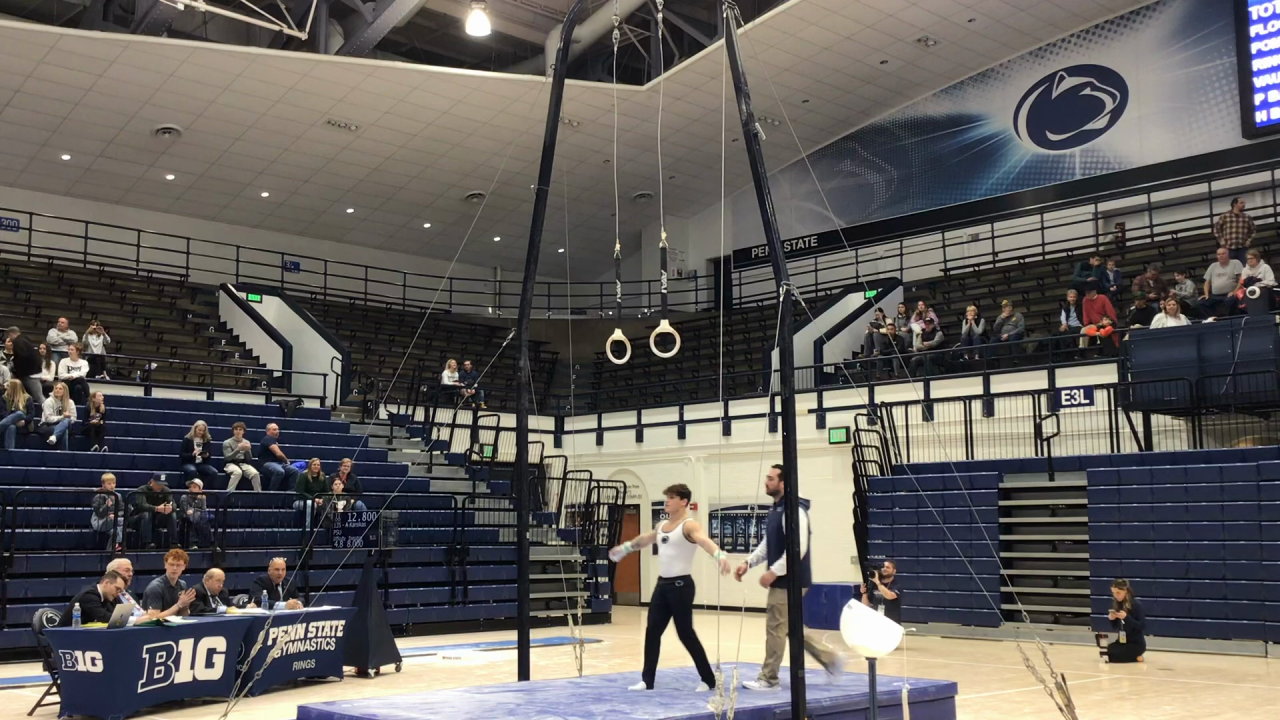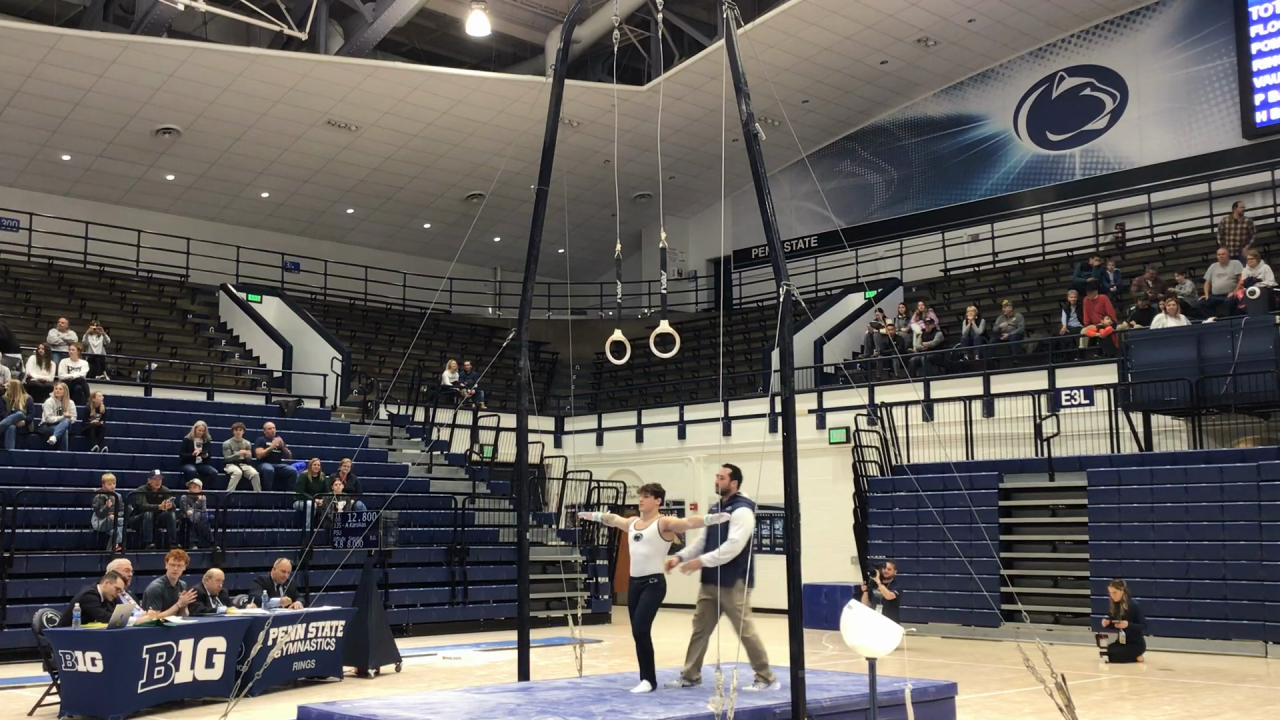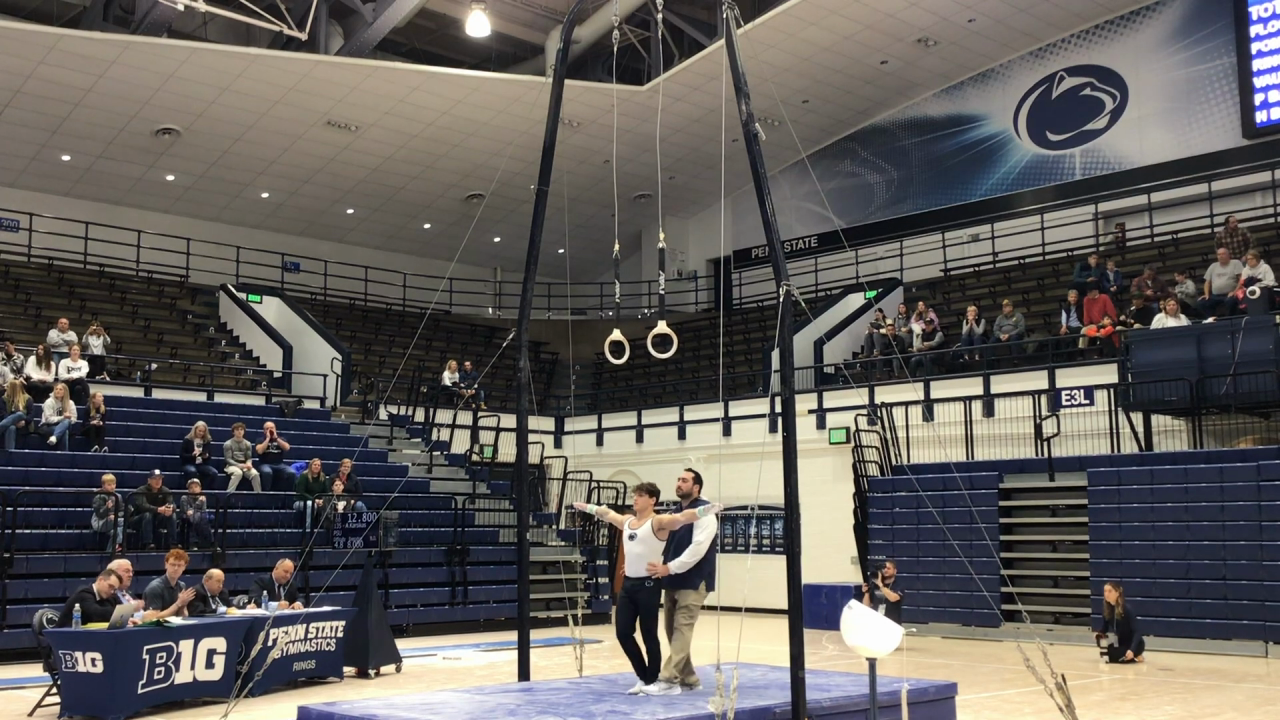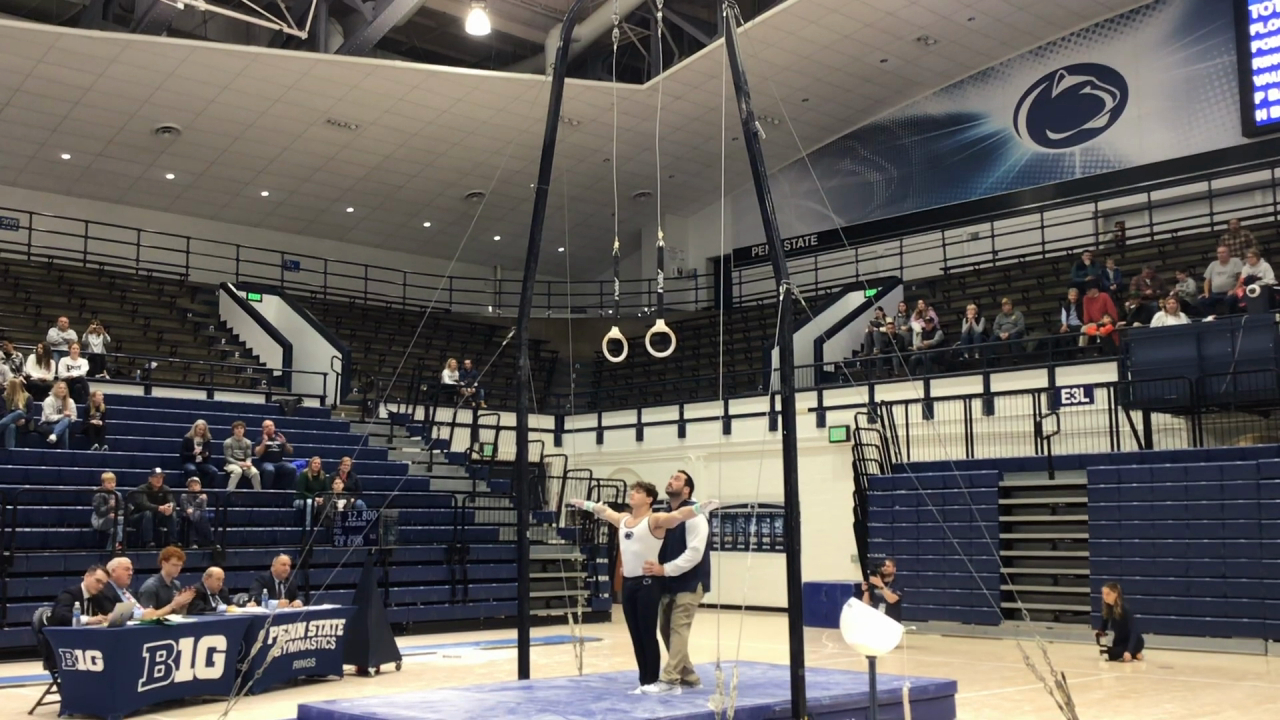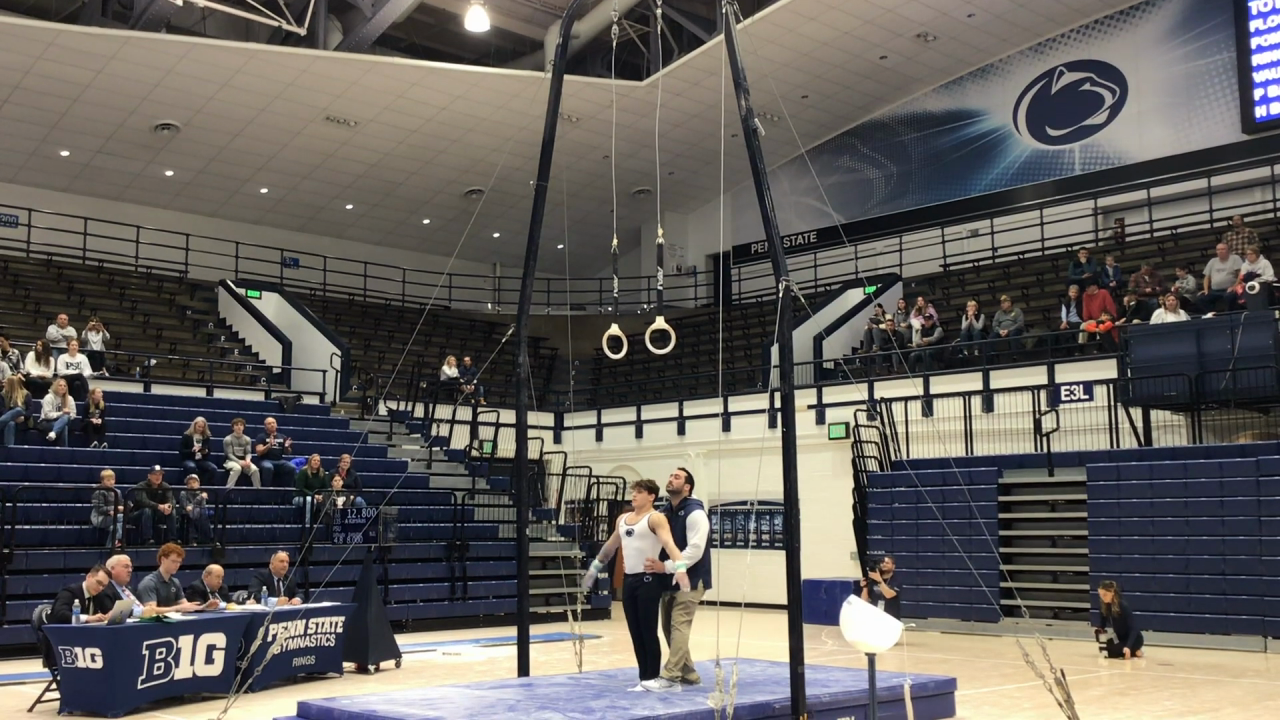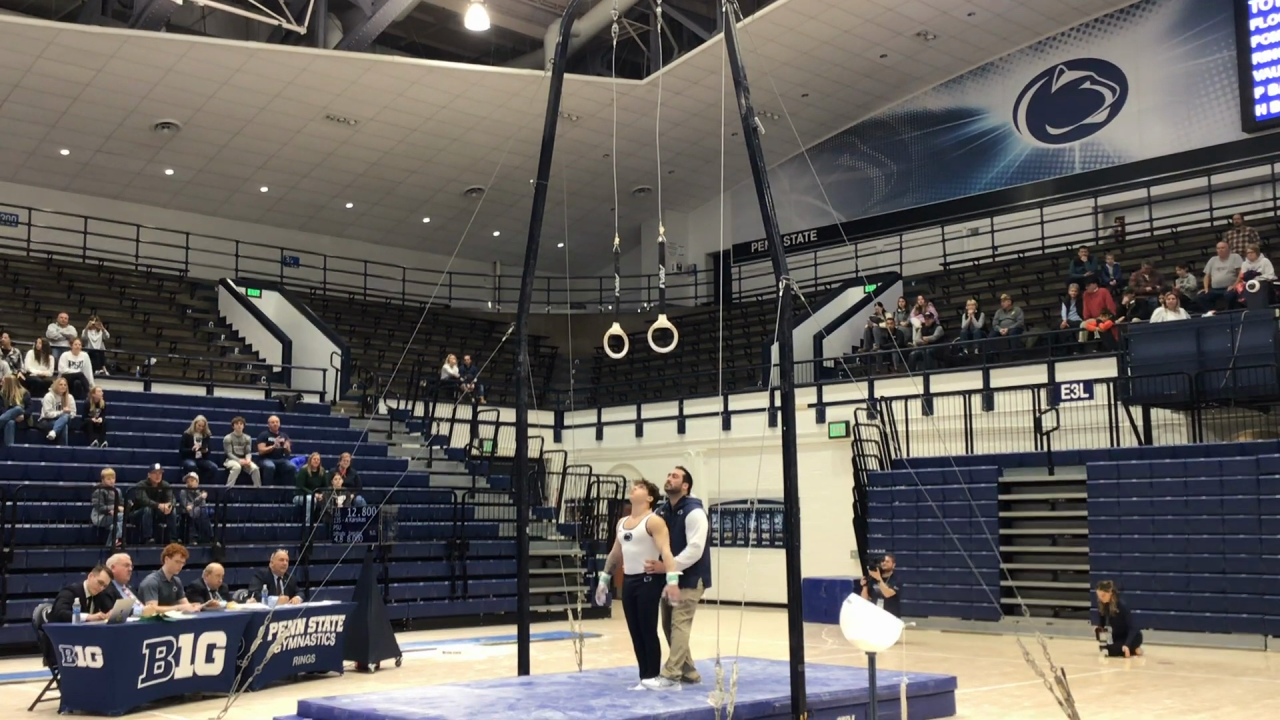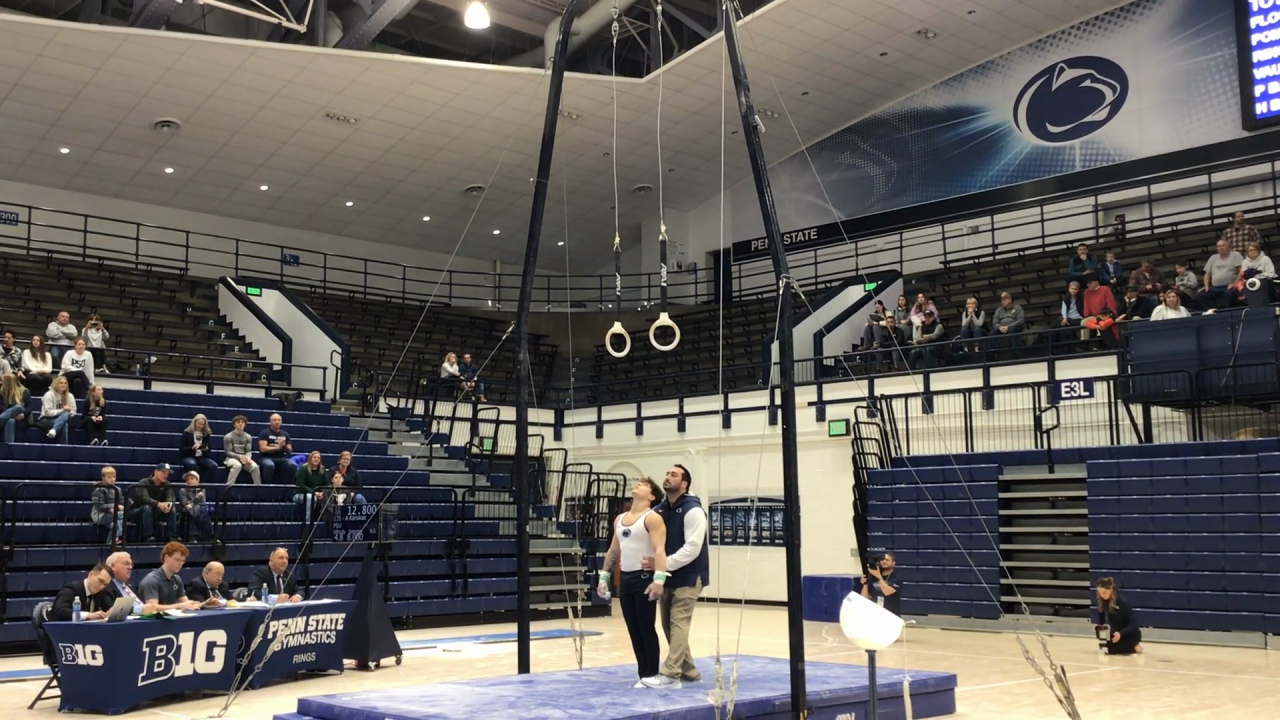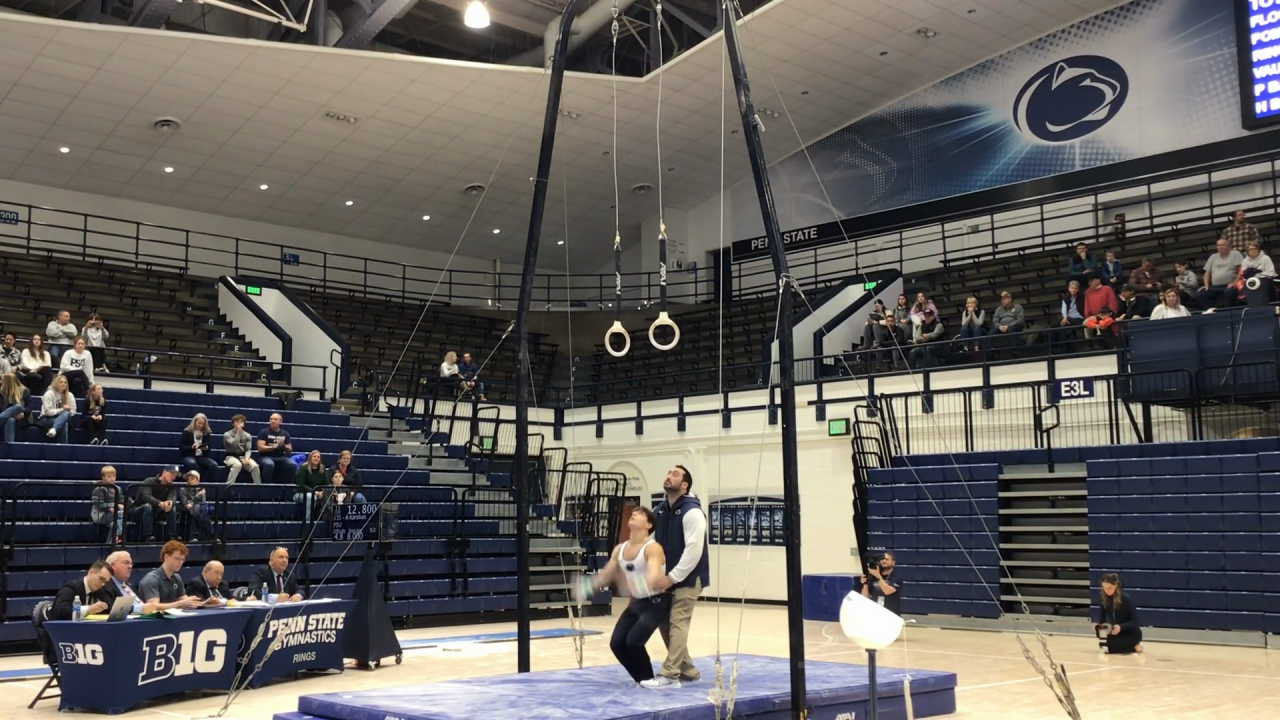
dt=0.5s
person 1, frame 1
right shoulder: (775, 509)
left elbow: (798, 548)
right elbow: (768, 544)
left wrist: (774, 572)
right wrist: (748, 563)
left hip: (789, 579)
right hip: (784, 579)
left knee: (775, 627)
right knee: (781, 625)
left ankle: (768, 678)
right ankle: (830, 658)
person 1, frame 2
left shoulder: (741, 511)
right shoulder: (716, 509)
left elbow: (732, 547)
right elbow: (703, 540)
left wrist: (701, 561)
right wrist: (680, 557)
left hip: (734, 580)
right hip: (712, 580)
left knee: (744, 629)
right knee: (700, 626)
left ankle: (766, 678)
right ankle: (690, 676)
person 1, frame 3
left shoulder: (704, 514)
right shoulder: (673, 514)
left elbow: (697, 549)
left wrist: (669, 568)
left hip: (695, 582)
right hip: (674, 582)
left knee: (682, 628)
right knee: (673, 629)
left ankle: (668, 681)
right ankle: (688, 679)
person 1, frame 4
left shoulder: (693, 516)
left elbow: (694, 554)
right elbow: (657, 548)
left wrist: (664, 569)
right wrist: (649, 566)
left hip: (690, 583)
right hip: (669, 584)
left knee: (678, 629)
right knee: (666, 628)
left ankle: (670, 680)
right ankle: (688, 676)
person 1, frame 5
left shoulder: (695, 513)
right shoulder: (664, 513)
left elbow: (695, 551)
left wrist: (666, 566)
right wrist: (645, 562)
left hip: (690, 580)
left knee: (679, 626)
right knee: (669, 627)
left ankle: (670, 677)
right ankle: (688, 674)
person 1, frame 6
left shoulder: (694, 512)
right shoulder: (662, 511)
left elbow: (695, 550)
right wrist: (649, 562)
left hip: (689, 579)
left knee: (679, 626)
right knee: (669, 626)
left ankle: (671, 676)
right ankle: (688, 672)
person 1, frame 7
left shoulder: (692, 510)
right shoulder: (660, 509)
left elbow: (692, 548)
left wrist: (663, 563)
right wrist: (641, 559)
left hip: (688, 577)
right hip: (667, 578)
left knee: (678, 624)
right knee: (669, 626)
left ankle: (670, 674)
right ankle: (688, 670)
person 1, frame 8
left shoulder: (691, 512)
right shoulder: (660, 510)
left elbow: (694, 550)
right elbow: (655, 543)
left wrist: (672, 577)
left hip: (688, 578)
right hip: (669, 578)
left knee: (678, 624)
right knee: (666, 625)
left ankle: (669, 675)
right ankle: (687, 670)
person 2, frame 1
left shoulder: (689, 526)
right shoulder: (662, 526)
left elbow: (705, 541)
right elbow: (644, 539)
left wrist: (720, 555)
right wrist: (625, 547)
left hip: (681, 584)
right hip: (662, 583)
left knee: (686, 634)
right knee: (652, 631)
left ankle: (708, 680)
right ankle: (647, 680)
person 2, frame 2
left shoulder: (664, 523)
right shoulder: (632, 523)
left elbow: (688, 523)
right elbow: (612, 518)
left wrist: (713, 518)
right wrist: (593, 515)
left hip: (653, 583)
right hip: (634, 582)
left knee: (641, 629)
right knee: (638, 632)
left ankle: (648, 680)
right ankle: (646, 680)
person 2, frame 3
left shoulder: (659, 522)
right shoulder: (627, 521)
left elbow: (682, 517)
right elbow: (607, 513)
left wrist: (705, 510)
right wrist: (588, 507)
left hip: (648, 584)
right hip: (628, 584)
left knee: (649, 635)
right knee: (623, 633)
left ankle: (652, 682)
right ankle: (643, 678)
person 2, frame 4
left shoulder: (655, 520)
right shoulder: (622, 519)
left elbow: (678, 515)
right elbow: (604, 511)
left wrist: (700, 508)
right wrist: (586, 505)
left hip: (647, 583)
right hip: (628, 583)
left knee: (648, 635)
right knee: (636, 636)
left ankle: (652, 682)
right ankle: (644, 682)
person 2, frame 5
left shoulder: (656, 518)
right shoulder: (623, 519)
left elbow: (669, 543)
right elbow: (611, 545)
left wrist: (680, 568)
right wrist: (595, 567)
left hip: (649, 579)
right hip: (629, 580)
left knee: (648, 632)
right knee: (635, 633)
left ankle: (653, 678)
right ankle: (644, 678)
person 2, frame 6
left shoulder: (653, 521)
right shoulder: (622, 522)
left elbow: (665, 551)
right elbow: (615, 553)
left wrist: (672, 581)
right wrist: (603, 580)
left hip: (648, 581)
right hip: (629, 581)
left knee: (648, 631)
right knee: (635, 632)
left ankle: (653, 677)
right ankle: (644, 677)
person 2, frame 7
left shoulder: (652, 518)
right shoulder: (620, 519)
left elbow: (659, 550)
right elbow: (613, 552)
left wrist: (658, 580)
right wrist: (603, 578)
left hip: (645, 577)
right hip: (626, 578)
left knee: (646, 628)
right knee: (634, 630)
left ankle: (652, 676)
right ankle: (644, 676)
person 2, frame 8
left shoulder: (652, 548)
right shoulder: (620, 549)
left elbow: (655, 573)
right elbow: (606, 574)
left wrist: (642, 583)
right wrist: (589, 586)
left hip: (656, 603)
right hip: (636, 603)
left knee: (634, 641)
right knee: (617, 643)
left ankle: (648, 678)
right ankle: (642, 677)
